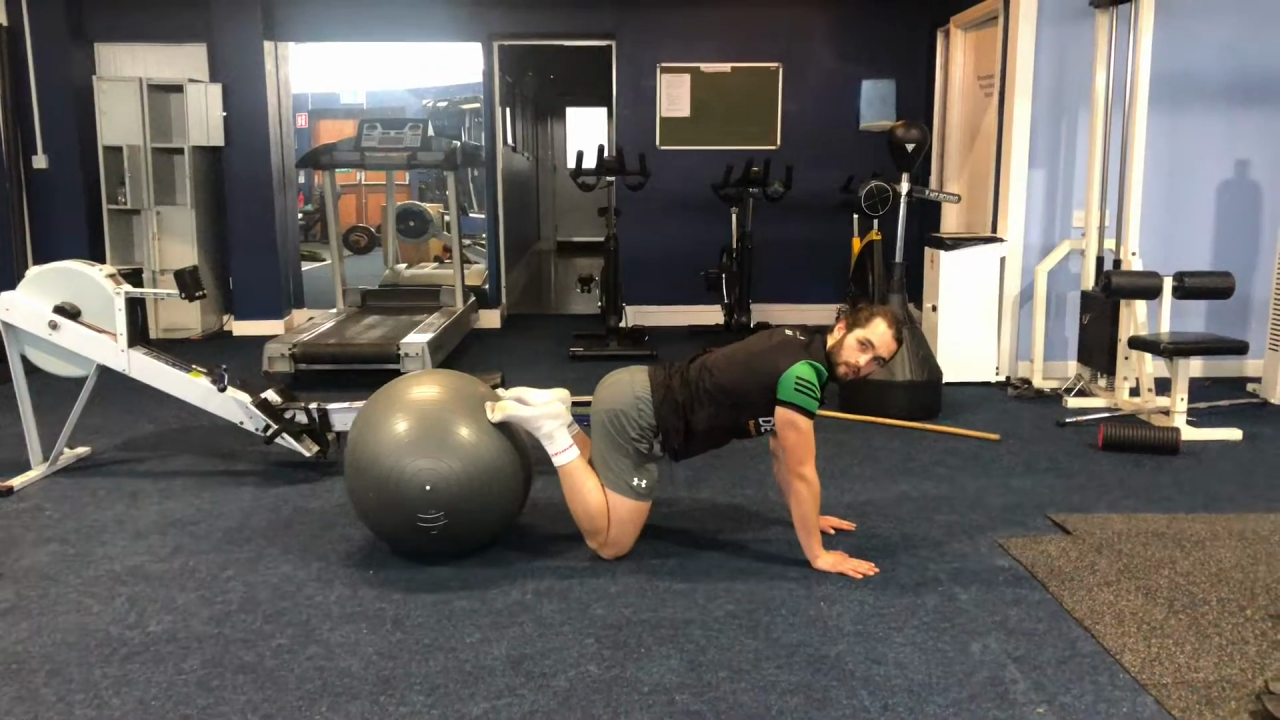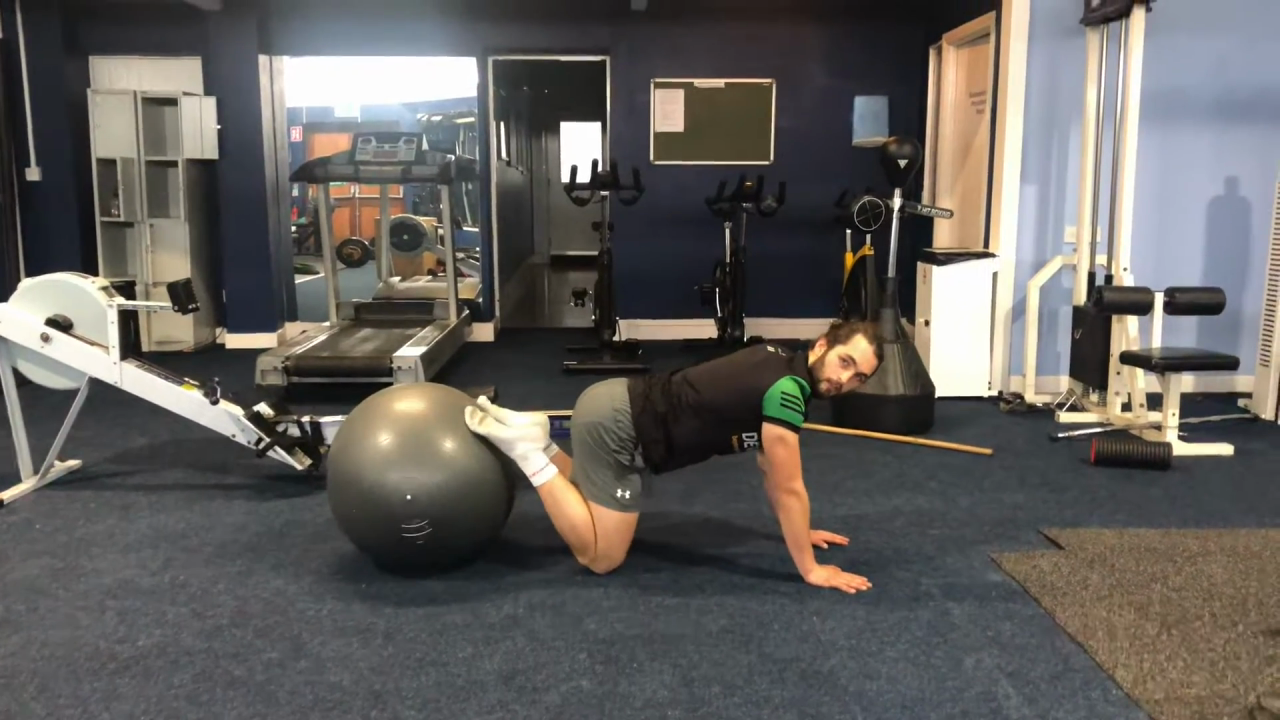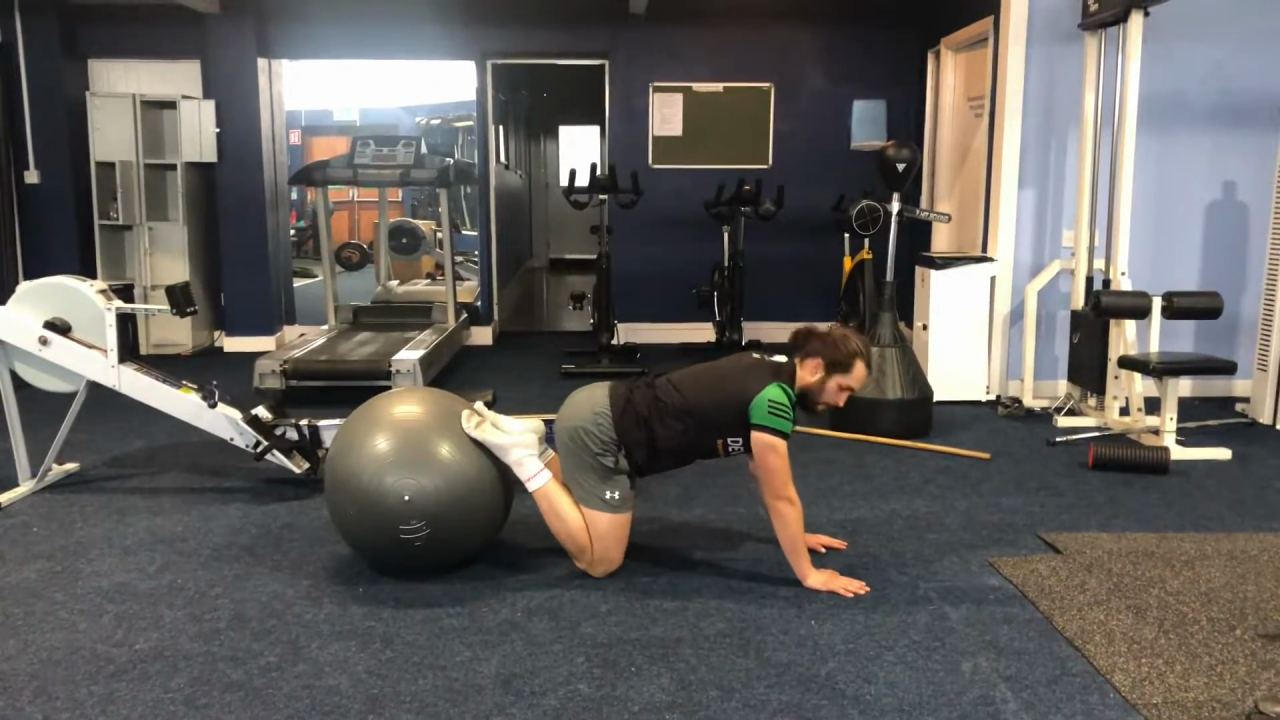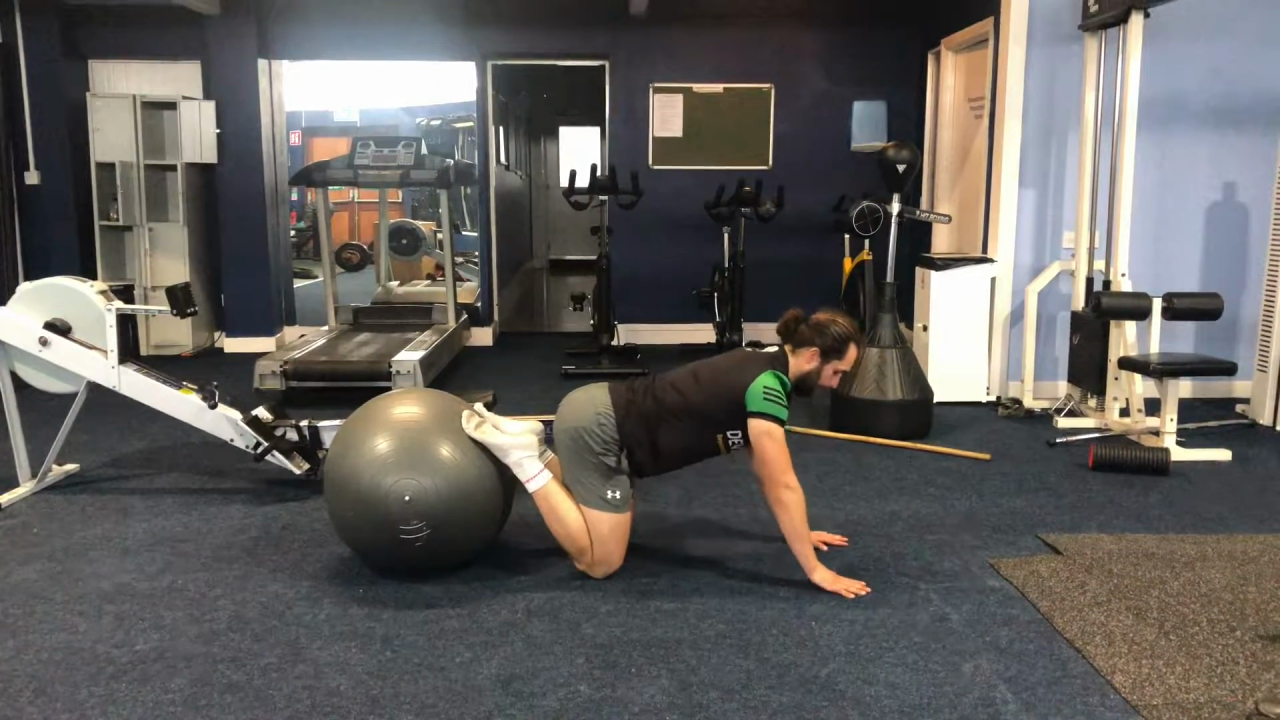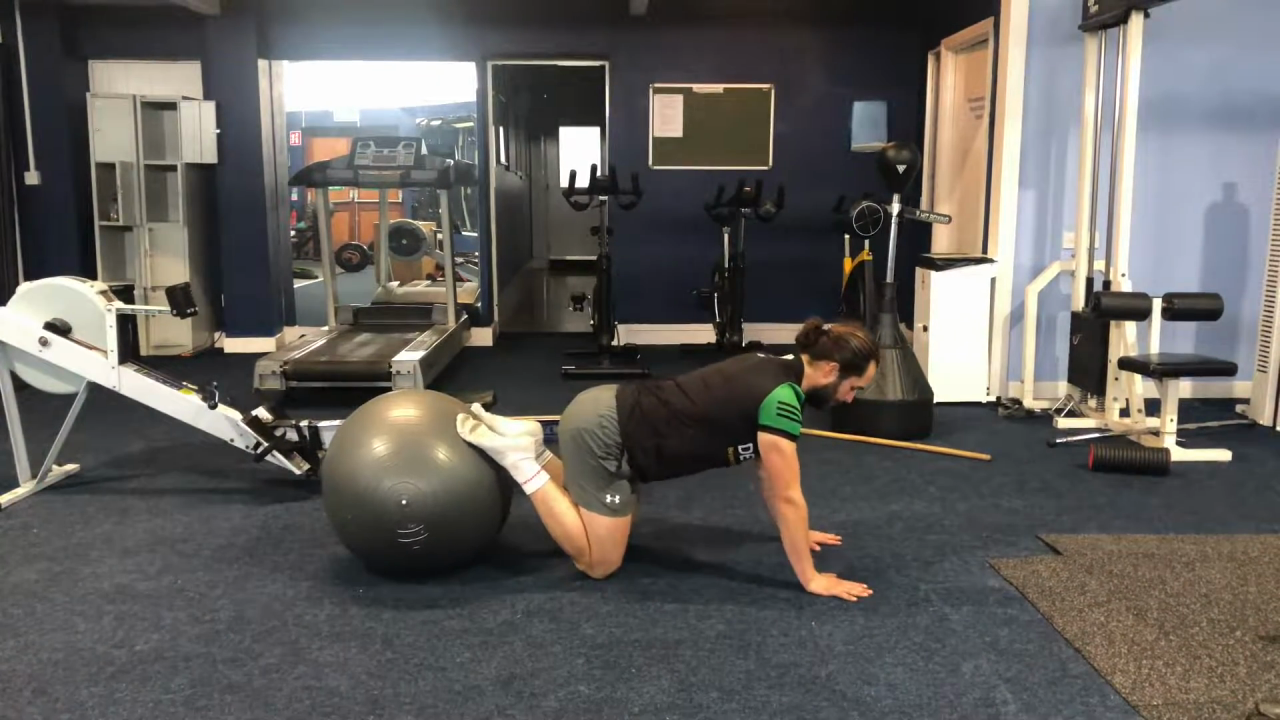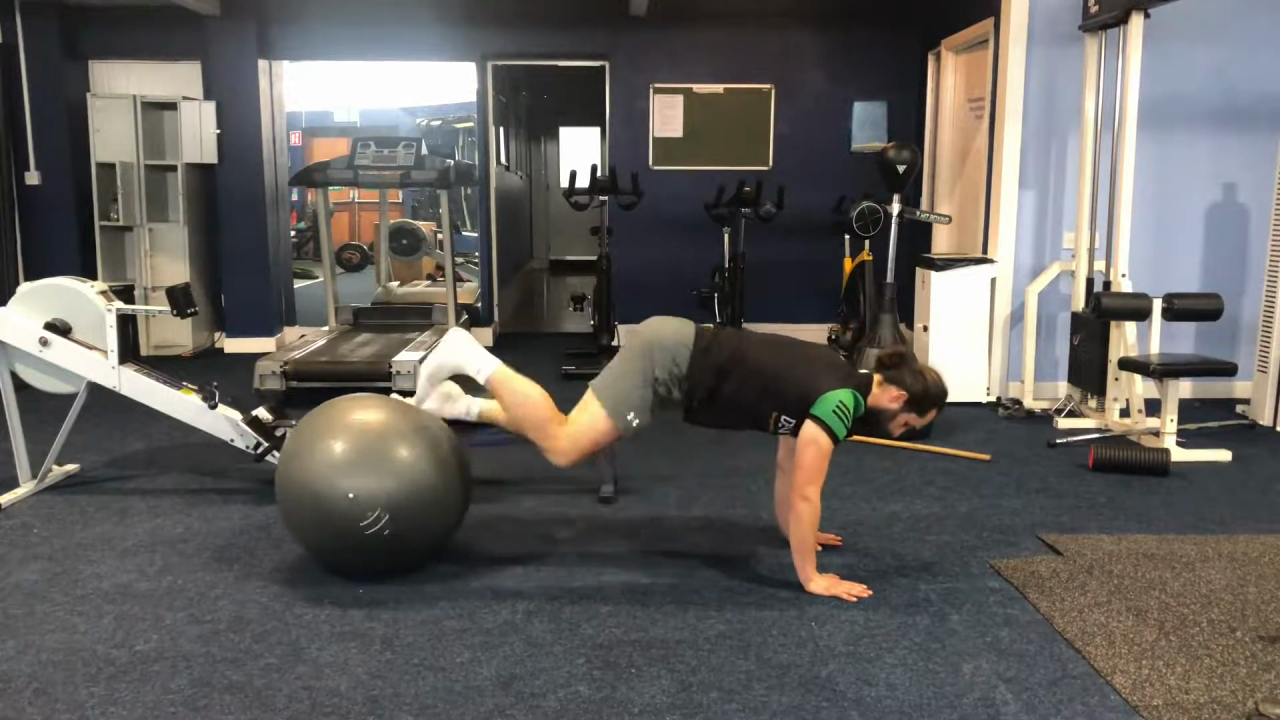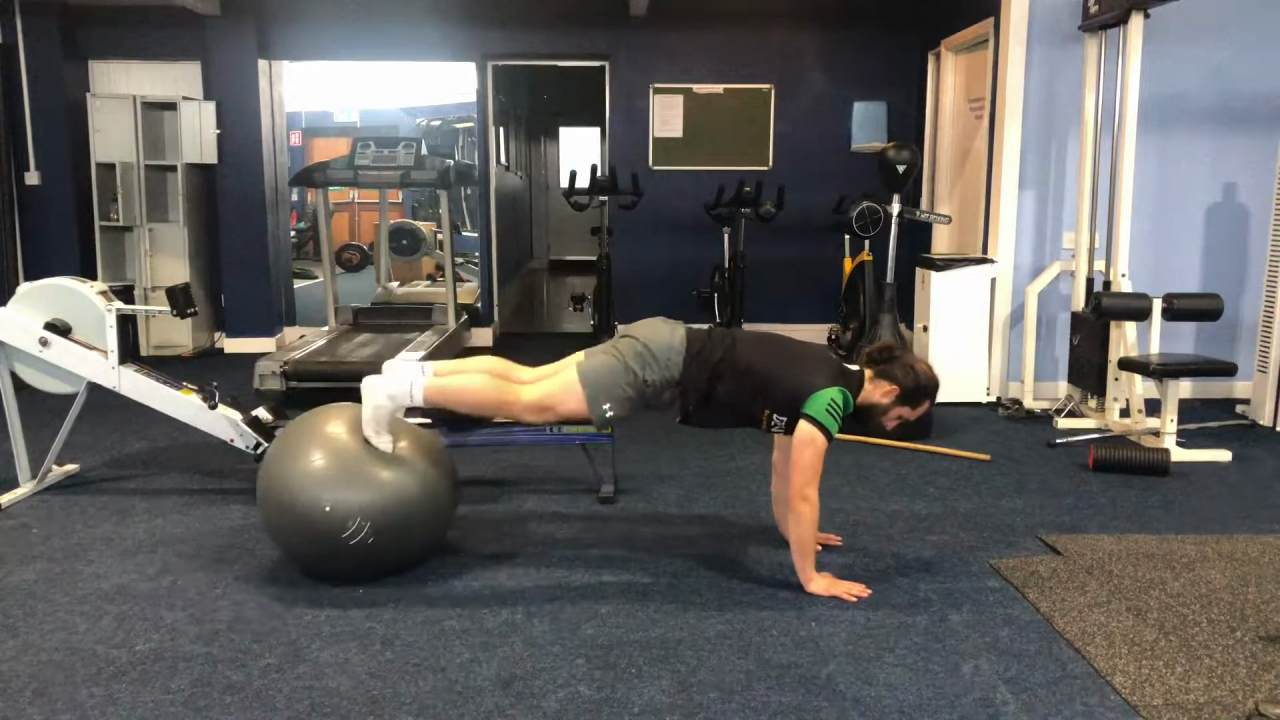
dt=0.7s
person 1, frame 1
left shoulder: (800, 346)
right shoulder: (803, 374)
left elbow: (781, 451)
right elbow: (801, 473)
left wrist: (808, 517)
right wrist: (817, 555)
left hip: (637, 392)
right hip: (637, 412)
left knee: (608, 499)
right knee: (610, 542)
left ankle: (552, 412)
right ankle: (550, 427)
person 1, frame 2
left shoulder: (784, 364)
right shoulder: (786, 390)
left elbow: (771, 468)
right elbow: (789, 489)
left wrist: (800, 531)
right wrist: (811, 569)
left hip: (617, 403)
right hip: (616, 425)
left knee: (600, 517)
right knee: (602, 556)
left ankle: (533, 436)
right ankle: (527, 448)
person 1, frame 3
left shoulder: (771, 370)
right shoulder: (773, 398)
left elbow: (764, 469)
right elbow: (781, 496)
left wrist: (797, 534)
right wrist: (808, 574)
left hip: (600, 409)
right hip: (598, 430)
left knee: (611, 521)
right knee: (601, 560)
left ankle: (527, 439)
right ankle: (521, 451)
person 1, frame 4
left shoulder: (765, 366)
right shoulder: (768, 386)
left elbow: (765, 469)
right elbow: (782, 485)
left wrist: (798, 530)
right wrist: (815, 571)
left hip: (596, 410)
right hip: (598, 430)
left knee: (603, 520)
right knee: (600, 562)
left ankle: (526, 441)
right ankle: (521, 455)
person 1, frame 5
left shoulder: (775, 372)
right shoulder: (782, 398)
left elbow: (767, 471)
right elbow: (788, 496)
left wrist: (795, 532)
right wrist: (811, 578)
left hip: (607, 412)
right hip: (603, 432)
left knee: (603, 523)
right knee: (599, 562)
left ankle: (521, 442)
right ankle: (520, 459)
person 1, frame 6
left shoulder: (832, 381)
right shoulder: (840, 401)
left elbow: (785, 465)
right elbow: (805, 492)
left wrist: (794, 532)
right wrist: (811, 577)
left hip: (671, 343)
right hip: (669, 357)
left knee: (569, 434)
right knee: (563, 446)
left ankle: (462, 401)
right ankle: (471, 357)
person 1, frame 7
left shoulder: (824, 376)
right shoulder: (831, 398)
left elbow: (782, 463)
right elbow: (803, 492)
left wrist: (793, 533)
right wrist: (811, 577)
left hip: (664, 344)
right hip: (661, 364)
left knee: (530, 378)
right knee: (530, 404)
left ankle: (413, 373)
right ankle: (401, 392)
